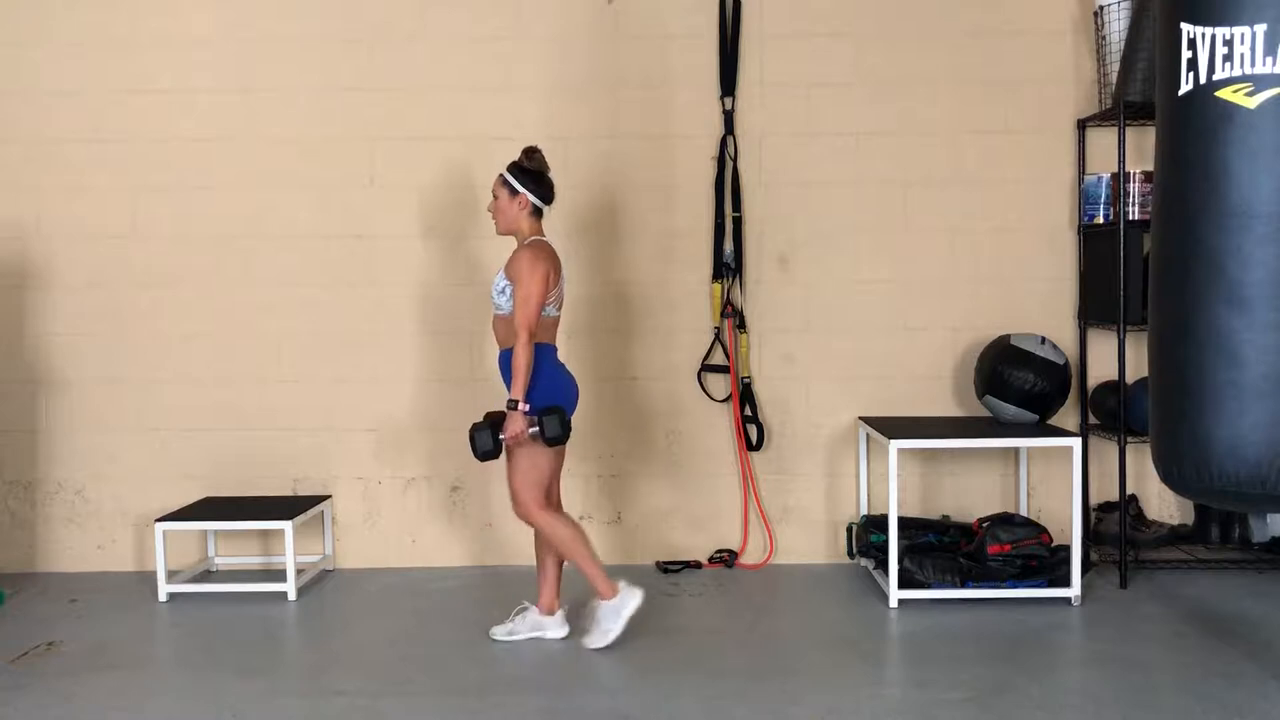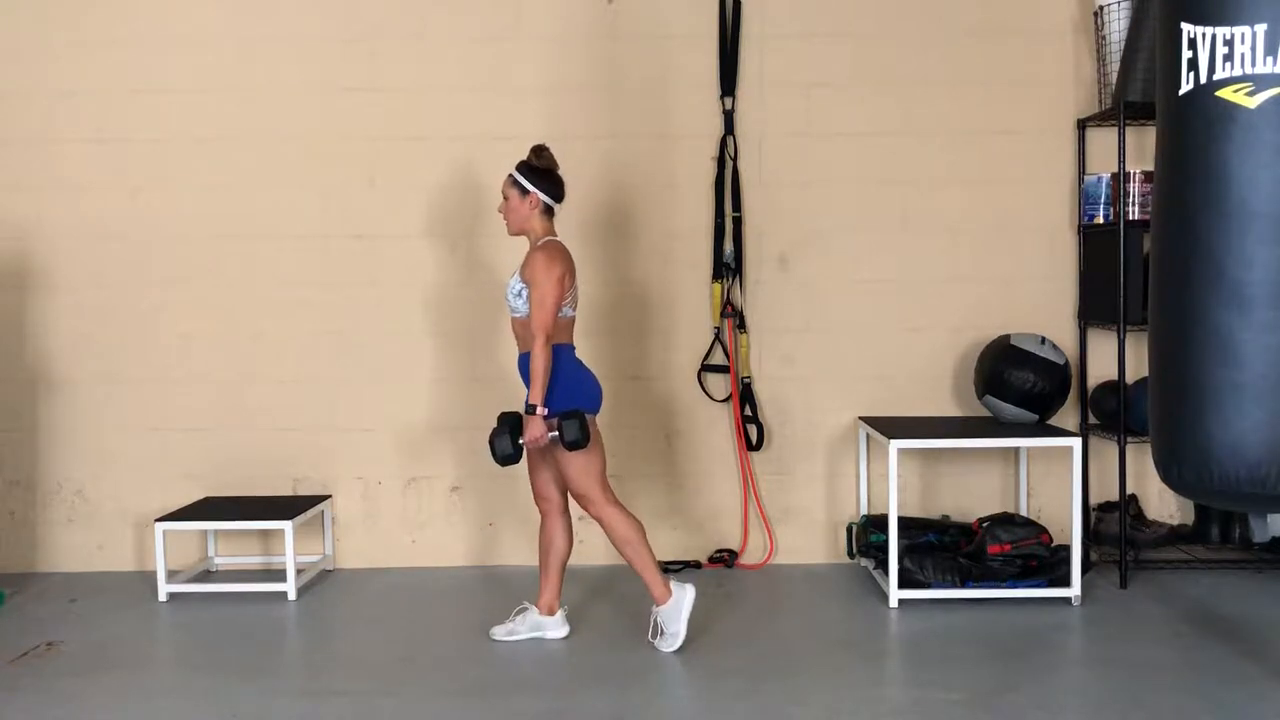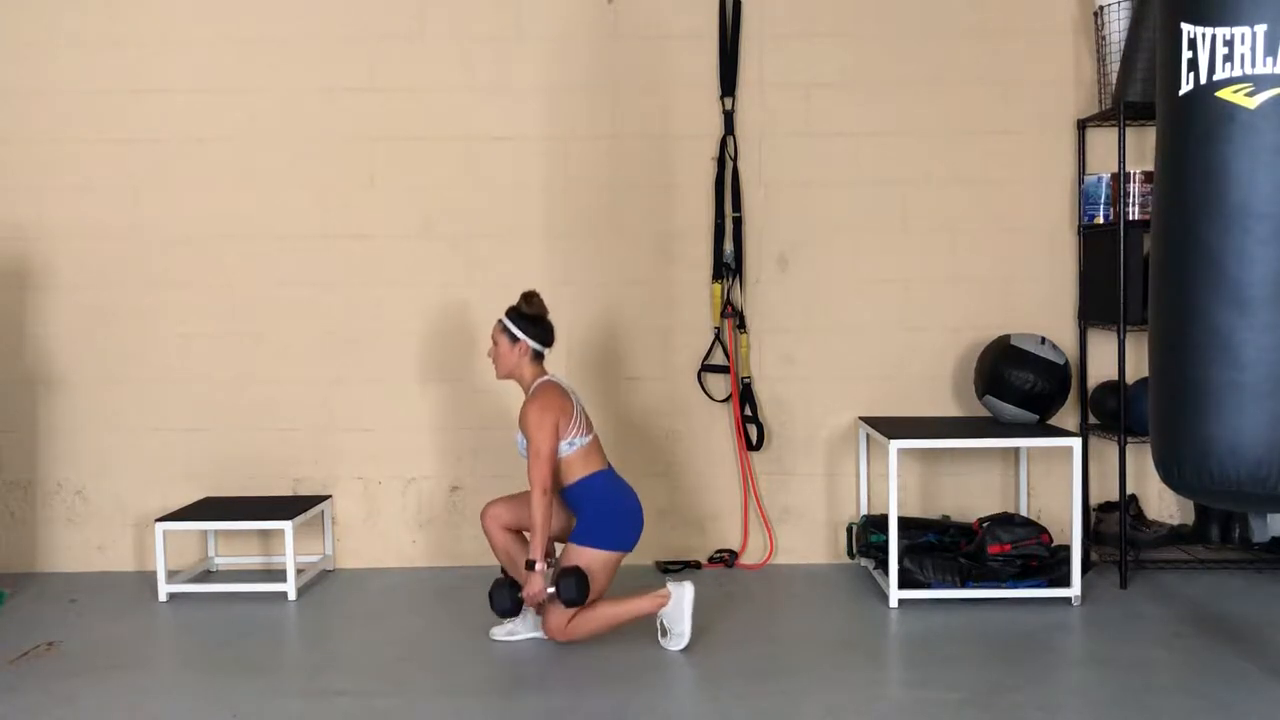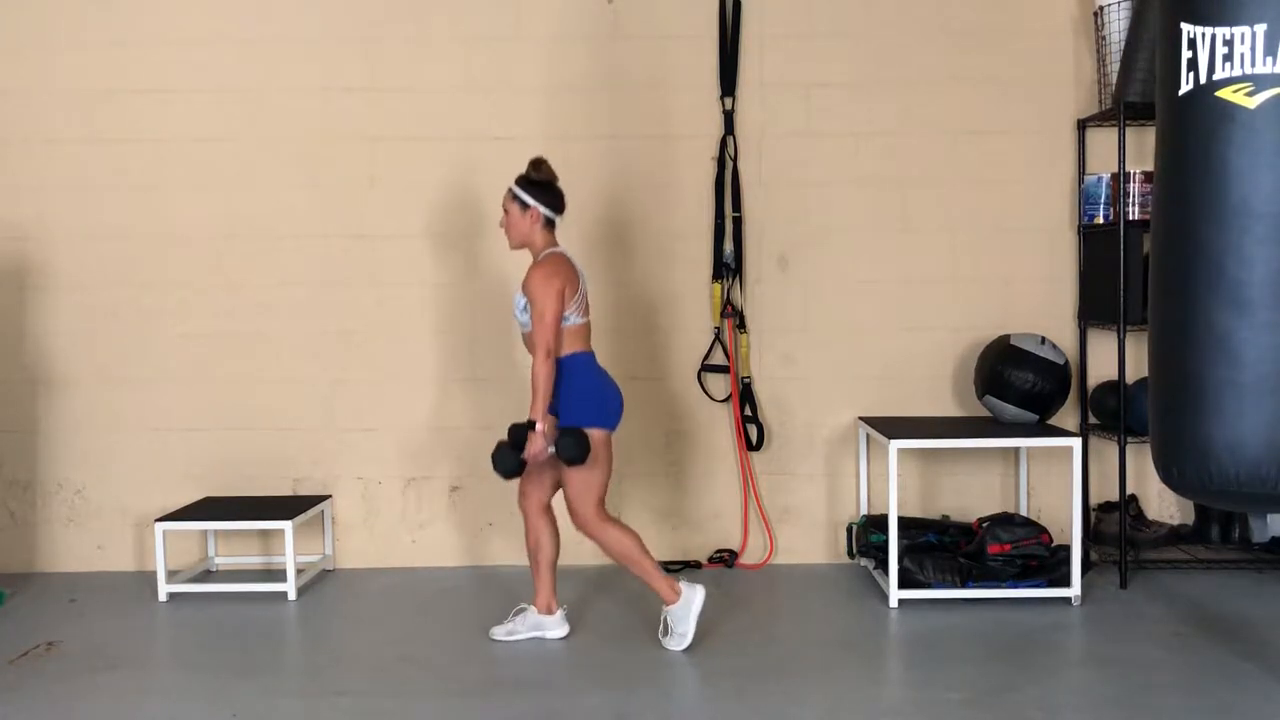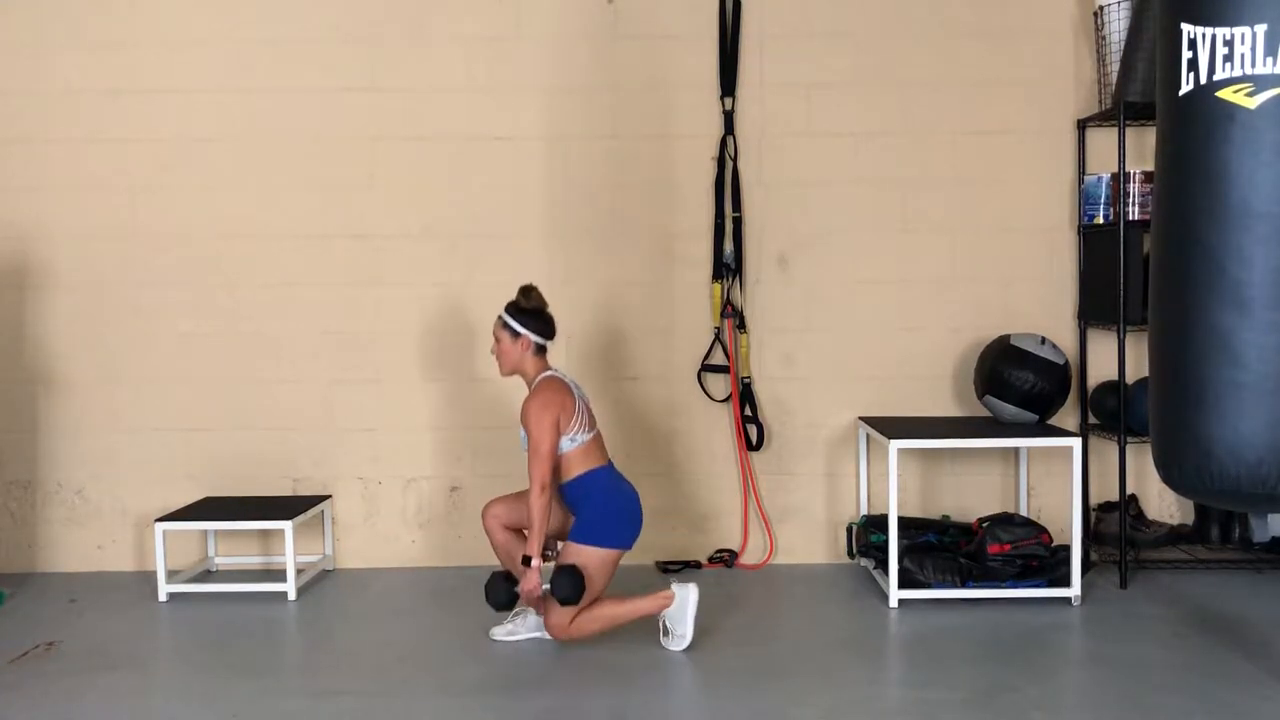
dt=1s
person 1, frame 1
left shoulder: (528, 256)
right shoulder: (537, 254)
left elbow: (523, 337)
left wrist: (517, 405)
left hip: (539, 385)
right hip: (541, 384)
left knee: (531, 505)
right knee: (544, 502)
left ankle: (611, 594)
right ankle: (547, 611)
person 1, frame 2
left shoulder: (544, 256)
right shoulder: (546, 254)
left elbow: (542, 338)
left wrist: (535, 409)
right wrist: (538, 406)
left hip: (560, 387)
right hip: (554, 387)
left knee: (597, 500)
right knee: (549, 503)
left ankle: (667, 597)
right ankle: (547, 613)
person 1, frame 3
left shoulder: (539, 405)
right shoulder: (550, 391)
left elbow: (542, 491)
right elbow: (551, 486)
left wrist: (535, 567)
right wrist: (543, 542)
left hip: (606, 512)
right hip: (591, 502)
left knee: (560, 627)
right knee: (494, 516)
left ankle: (667, 599)
right ankle: (539, 611)
person 1, frame 4
left shoulder: (544, 270)
right shoulder: (558, 265)
left elbow: (544, 353)
left wrist: (537, 426)
right wrist: (545, 420)
left hip: (581, 396)
right hip: (575, 394)
left knee: (589, 517)
right knee: (532, 498)
left ankle: (677, 595)
right ankle: (546, 613)
person 1, frame 5
left shoulder: (540, 400)
right shoulder: (556, 384)
left elbow: (540, 487)
left wrist: (532, 563)
right wrist: (539, 542)
left hip: (604, 510)
right hip: (596, 499)
left knee: (562, 625)
right knee: (495, 515)
left ankle: (670, 600)
right ankle: (538, 612)
